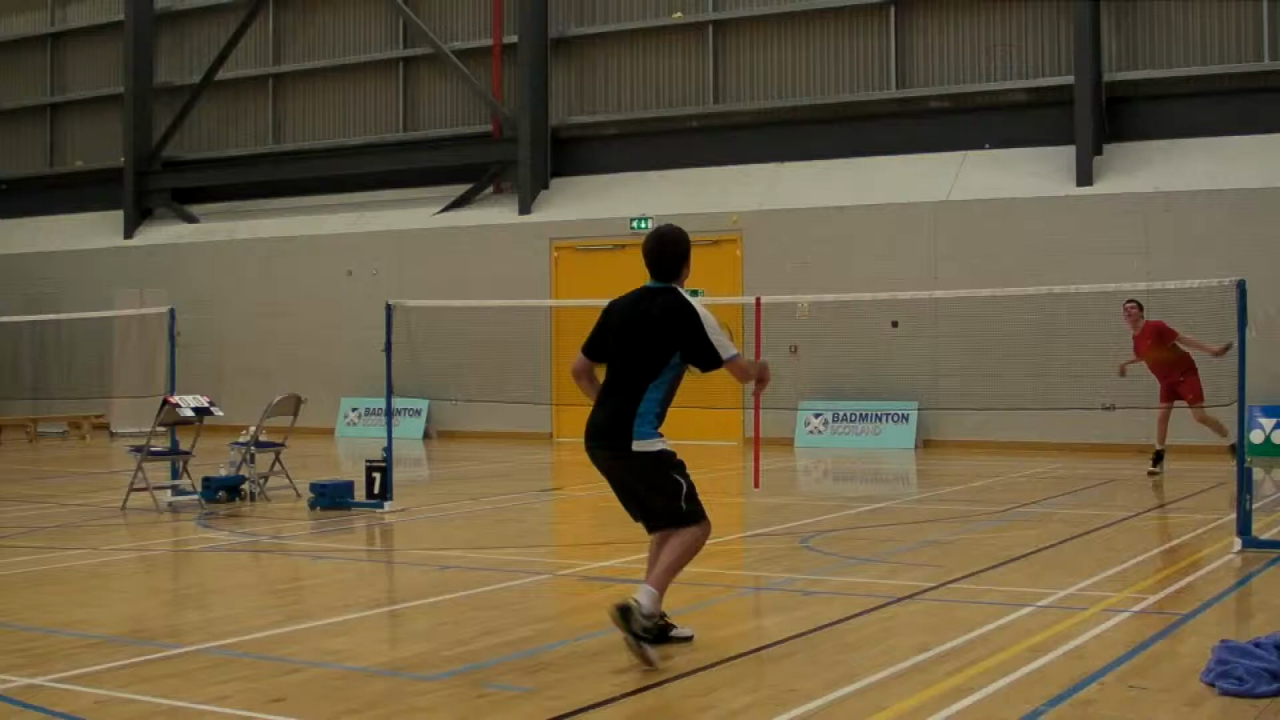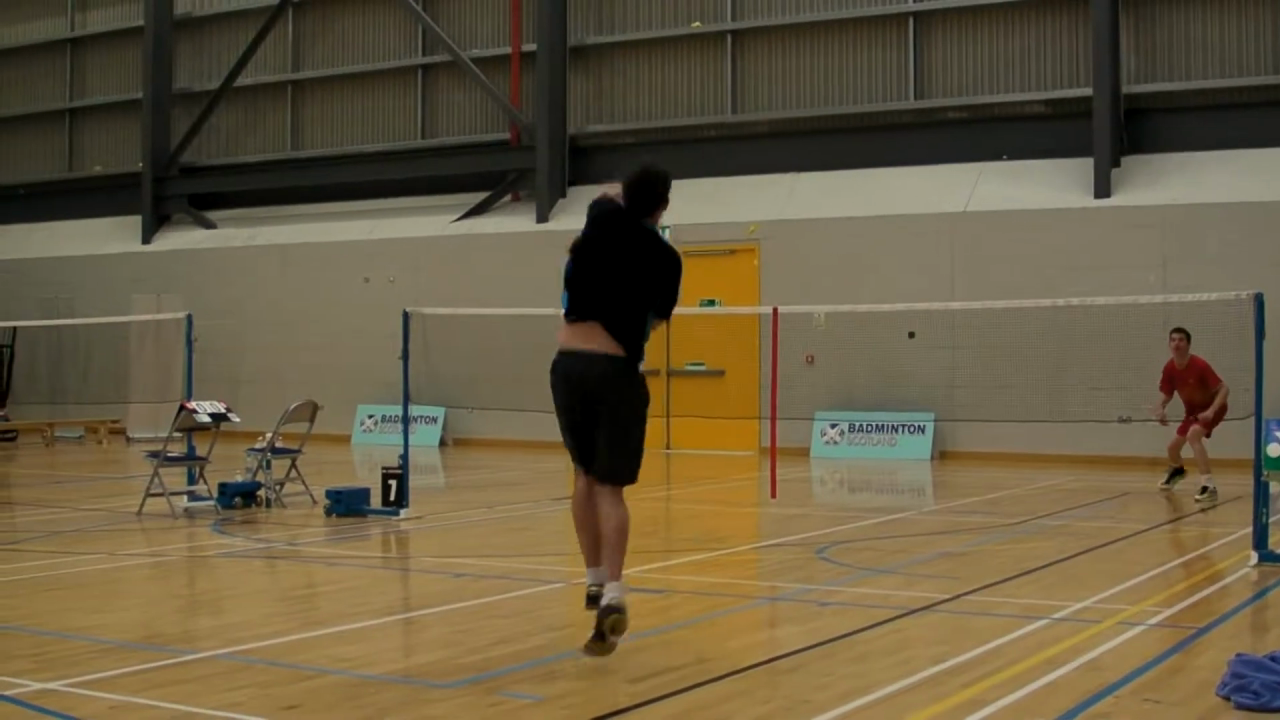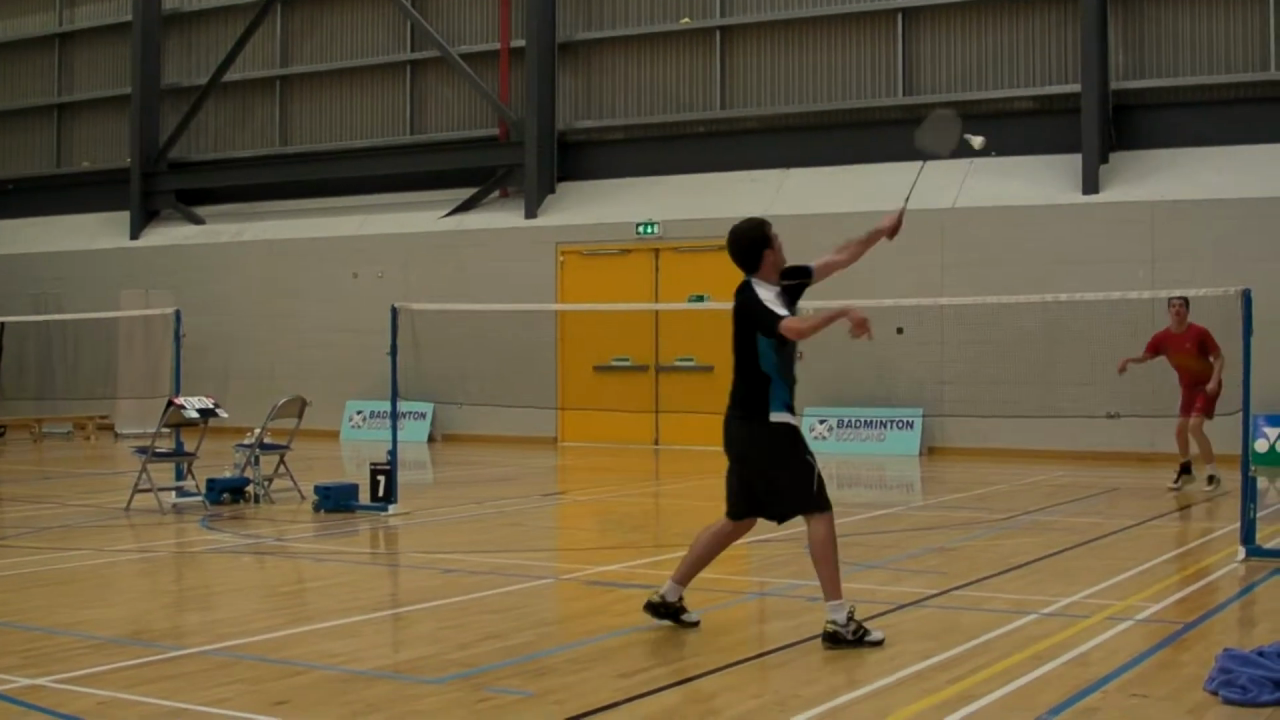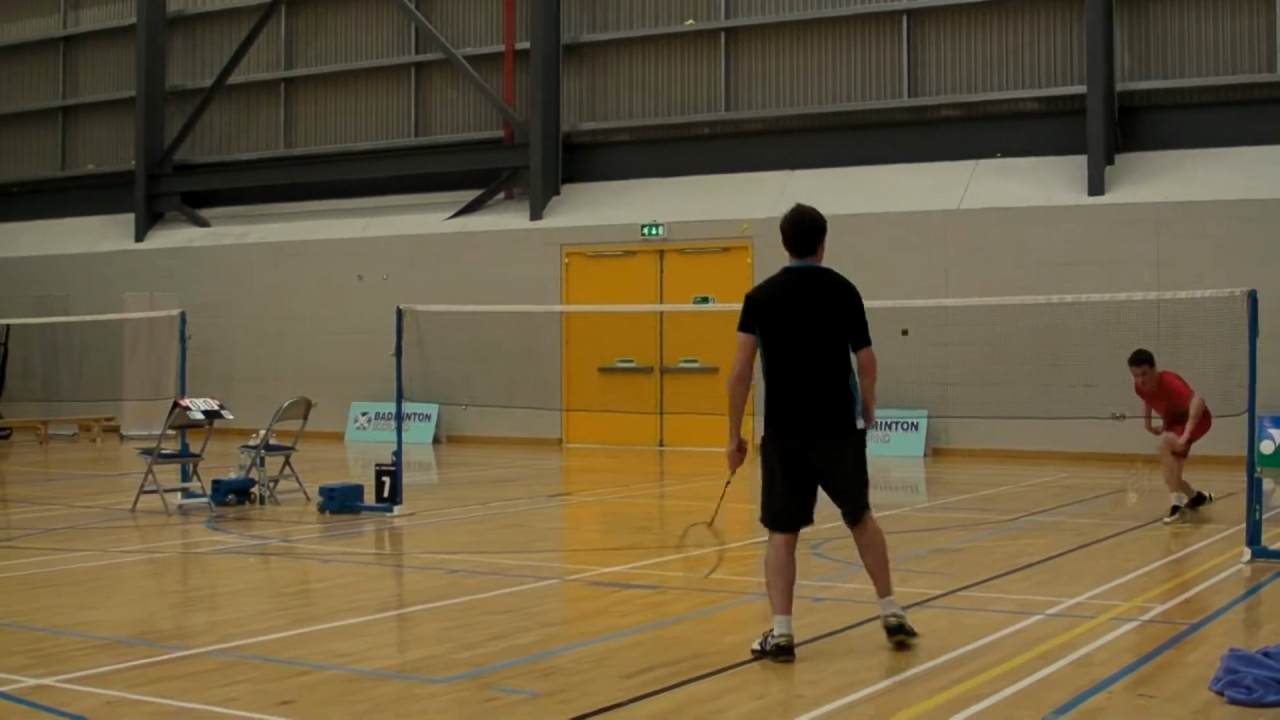
dt=1s
person 1, frame 1
left shoulder: (619, 307)
right shoulder: (686, 312)
left elbow: (581, 368)
right elbow: (739, 370)
right wrist: (761, 371)
left hip: (600, 439)
right hip: (637, 442)
left knee: (666, 524)
right knee: (693, 527)
left ankle: (650, 619)
right ankle: (639, 606)
person 1, frame 2
left shoulder: (603, 216)
right shoulder: (666, 259)
left wrist: (618, 193)
left hip: (568, 367)
right hip: (617, 376)
left knee: (587, 478)
right knee: (609, 490)
left ankle: (598, 583)
right ankle: (612, 599)
person 1, frame 3
left shoulder: (779, 285)
right shoulder: (755, 297)
left elbow: (837, 259)
right elbow: (793, 330)
left wrist: (881, 232)
right wrist: (842, 312)
left hip: (748, 426)
right hip: (768, 426)
left knee: (737, 520)
right knee: (817, 513)
left ankle: (667, 596)
right ankle: (838, 620)
person 1, frame 4
left shoulder: (761, 296)
right shoulder: (843, 290)
left elbow: (741, 371)
right elbow: (866, 362)
left wrist: (735, 435)
right wrist: (867, 407)
left hip: (783, 432)
right hip: (840, 427)
left knee: (781, 531)
right knee: (860, 520)
left ankle: (780, 633)
right ankle: (892, 613)
person 2, frame 1
left shoulder: (1155, 327)
right shoulder: (1136, 338)
left elbow: (1182, 339)
left wrist: (1211, 349)
right wrist: (1126, 363)
left hip: (1184, 372)
right hip: (1165, 377)
left knee: (1199, 416)
right knee: (1162, 415)
left ankle: (1232, 440)
right ankle: (1158, 456)
person 2, frame 2
left shoulder: (1200, 366)
right shoulder: (1169, 369)
left elbow: (1224, 389)
right elbow: (1167, 392)
left wrist: (1211, 411)
right wrist: (1162, 408)
left hip: (1211, 409)
right hip: (1193, 410)
left knee: (1193, 436)
right knee: (1173, 447)
left ankle: (1209, 486)
right ankle: (1176, 470)
person 2, frame 3
left shoulder: (1199, 333)
right shoulder: (1163, 336)
left elbow: (1218, 357)
right elbow: (1147, 355)
left wrist: (1214, 380)
right wrist: (1129, 360)
left hip: (1206, 386)
right hip: (1188, 387)
left knee: (1194, 427)
right knee: (1180, 429)
left ankle: (1213, 474)
right ankle: (1185, 470)
person 2, frame 4
left shoulder: (1170, 382)
right shoulder: (1140, 385)
left elbow: (1198, 401)
left wrist: (1186, 435)
right wrist: (1147, 420)
left hip: (1196, 420)
right hip: (1175, 421)
left knee: (1165, 445)
left ankle: (1179, 504)
right ankle: (1199, 497)
